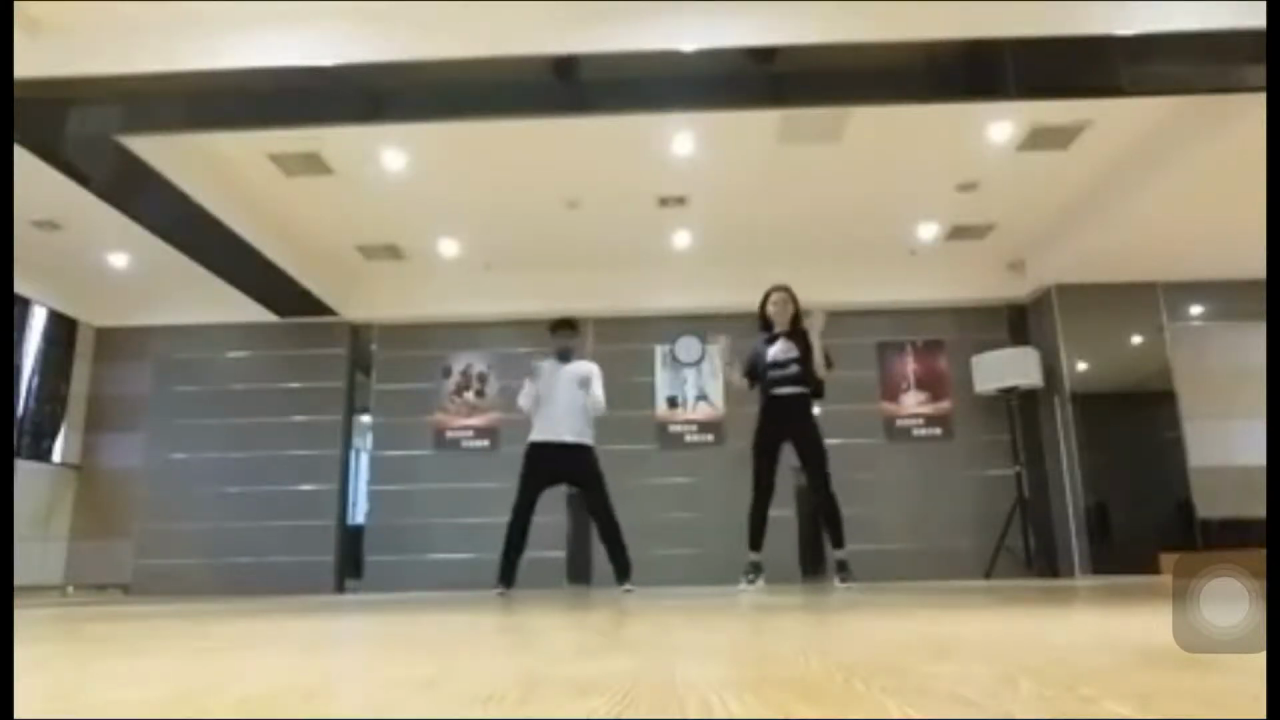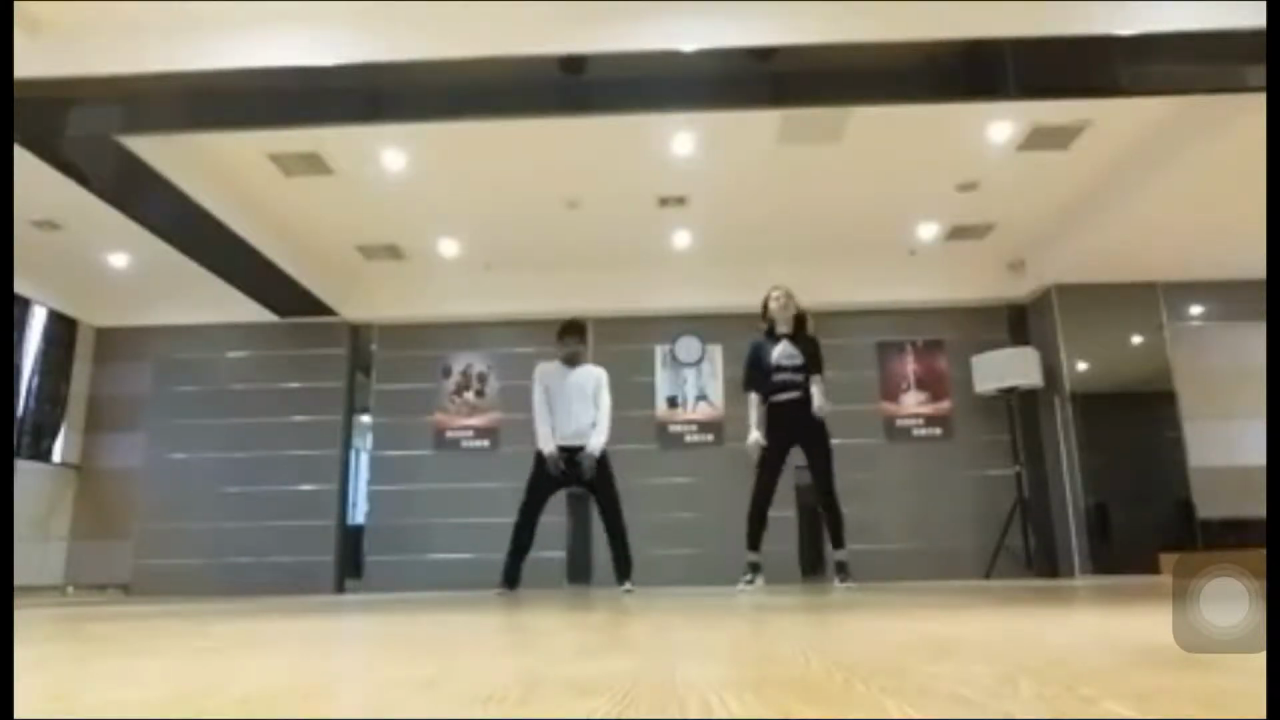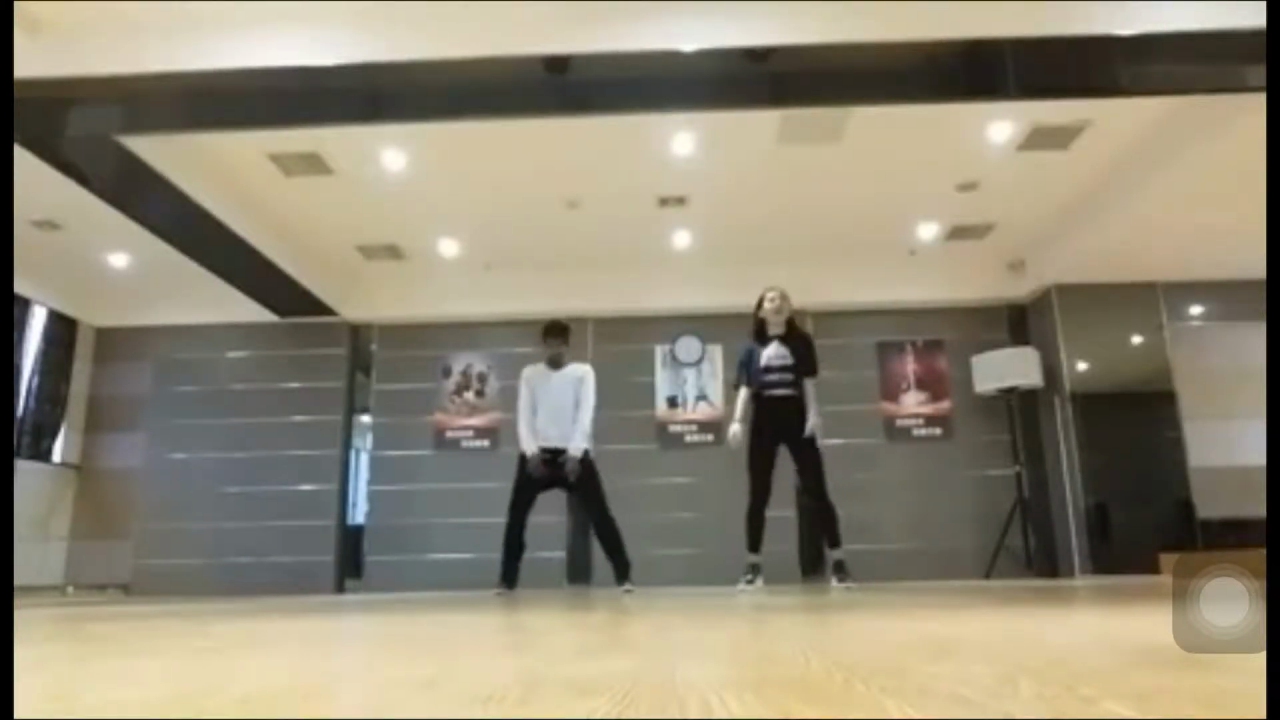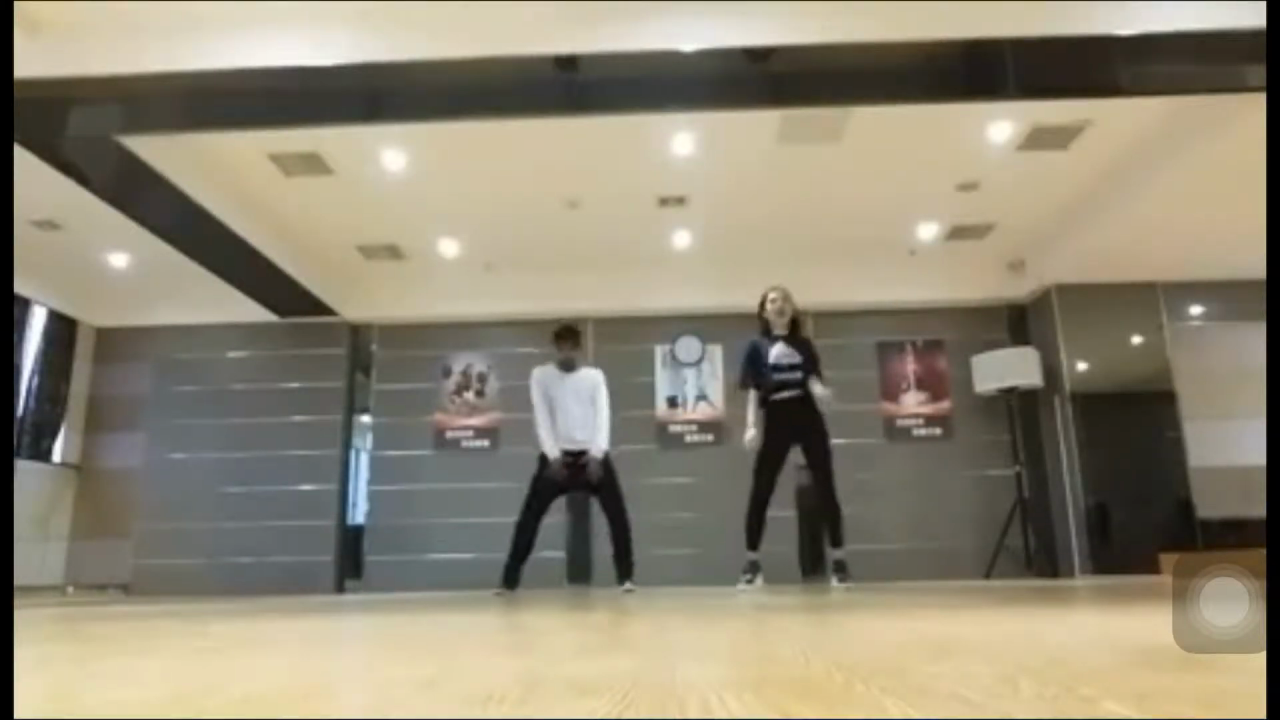
dt=0.3s
person 1, frame 1
left shoulder: (805, 338)
right shoulder: (759, 344)
left elbow: (821, 373)
right elbow: (744, 384)
left wrist: (815, 336)
left hip: (801, 416)
right hip: (770, 419)
left knee: (822, 488)
right knee: (762, 492)
left ankle: (841, 562)
right ankle: (754, 565)
person 1, frame 2
left shoulder: (808, 342)
right shoulder: (760, 345)
left elbow: (815, 378)
right elbow: (754, 391)
left wrist: (819, 399)
right wrist: (754, 427)
left hip: (808, 420)
right hip: (777, 422)
left knee: (826, 492)
right knee: (761, 494)
left ankle: (840, 563)
right ankle: (753, 565)
person 1, frame 3
left shoulder: (801, 341)
right shoulder: (753, 348)
left elbow: (808, 380)
right elbow: (745, 386)
left wrist: (813, 413)
right wrist: (737, 421)
left hip: (796, 419)
right hip: (764, 421)
left knee: (816, 490)
right knee: (758, 494)
left ankle: (837, 562)
right ankle: (753, 566)
person 1, frame 4
left shoulder: (803, 344)
right shoulder: (758, 346)
left elbow: (813, 378)
right elbow: (753, 389)
left wrist: (820, 390)
right wrist: (751, 425)
left hip: (808, 418)
right hip: (776, 421)
left knee: (825, 490)
right knee: (760, 492)
left ankle: (838, 561)
right ankle: (752, 564)
person 2, frame 1
left shoulder: (589, 369)
right shoulder: (540, 368)
left elbow: (599, 408)
right elbow: (525, 405)
left wrist: (588, 390)
right wrist: (531, 384)
left hip: (579, 449)
right hip: (542, 448)
left knee: (602, 511)
right knee: (521, 511)
left ankle: (623, 575)
right ankle: (505, 579)
person 2, frame 2
left shoulder: (597, 374)
right shoulder: (544, 371)
left elbow: (604, 414)
right elbow: (540, 412)
left wrist: (594, 449)
right wrist: (548, 449)
left hip: (590, 452)
right hip: (553, 452)
left knee: (611, 512)
right knee: (528, 512)
left ankle: (624, 575)
right ankle: (510, 578)
person 2, frame 3
left shoulder: (583, 372)
right shoulder: (530, 374)
left elbow: (585, 415)
right elbow: (524, 415)
left wrist: (575, 453)
right wrist: (530, 451)
left hip: (573, 453)
right hip: (538, 453)
left knee: (599, 513)
right knee: (516, 514)
left ankle: (623, 575)
right ankle: (507, 579)
person 2, frame 4
left shoulder: (595, 376)
right shoulder: (541, 375)
left elbow: (602, 416)
right elbow: (542, 417)
left wrist: (598, 453)
right wrist: (553, 455)
left hip: (593, 455)
right hip: (556, 455)
left knee: (618, 513)
right knee: (530, 515)
left ankle: (625, 575)
right ankle: (510, 578)
